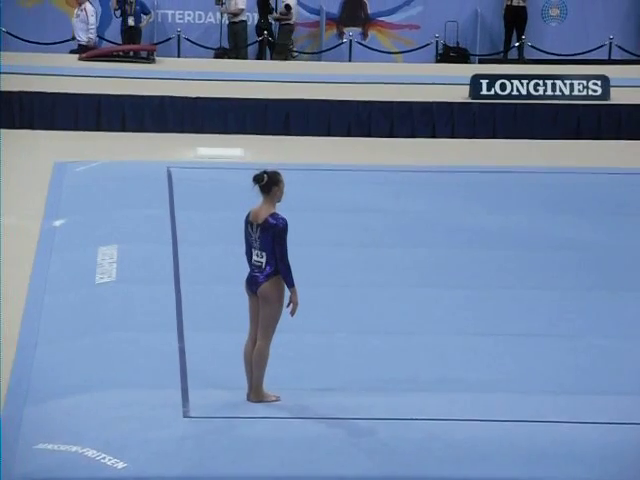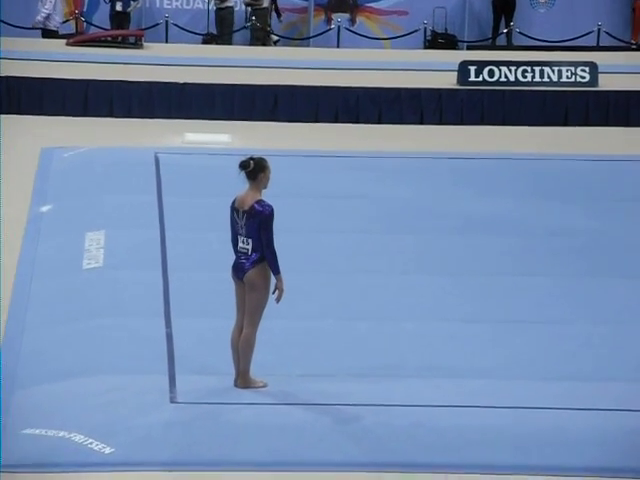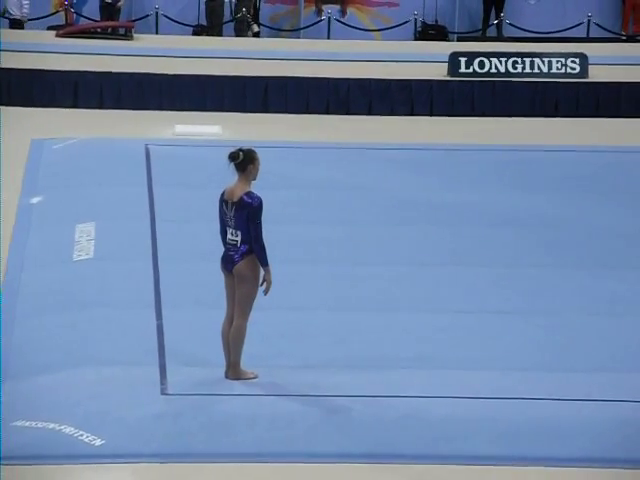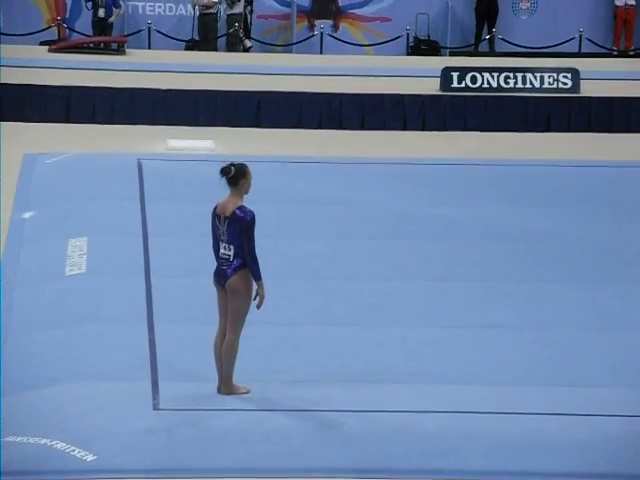
dt=0.7s
person 1, frame 1
left shoulder: (250, 216)
right shoulder: (278, 222)
right elbow: (282, 259)
right wrist: (293, 291)
left hip: (252, 279)
right hip: (269, 283)
left knee: (253, 336)
right knee: (264, 339)
left ankle: (251, 389)
right ankle: (257, 392)
person 1, frame 2
left shoulder: (235, 202)
right shoulder: (264, 209)
left elbow: (234, 239)
right elbow: (268, 247)
right wrist: (278, 278)
left hip: (238, 266)
right hip: (256, 270)
left knee: (240, 323)
right knee: (250, 326)
left ankle: (238, 375)
right ankle: (244, 377)
person 1, frame 3
left shoulder: (224, 195)
right shoulder: (253, 200)
left elbow: (223, 231)
right elbow: (257, 239)
right wrist: (267, 270)
left hip: (227, 258)
right hip: (245, 262)
left knee: (230, 315)
right knee: (241, 318)
left ankle: (229, 366)
right ankle: (235, 369)
person 1, frame 4
left shoulder: (217, 209)
right shoulder: (246, 215)
left elbow: (215, 246)
right elbow: (250, 252)
right wrist: (260, 284)
left hip: (220, 273)
right hip: (238, 276)
left knee: (222, 329)
right knee: (233, 332)
left ankle: (222, 382)
right ankle: (227, 384)
